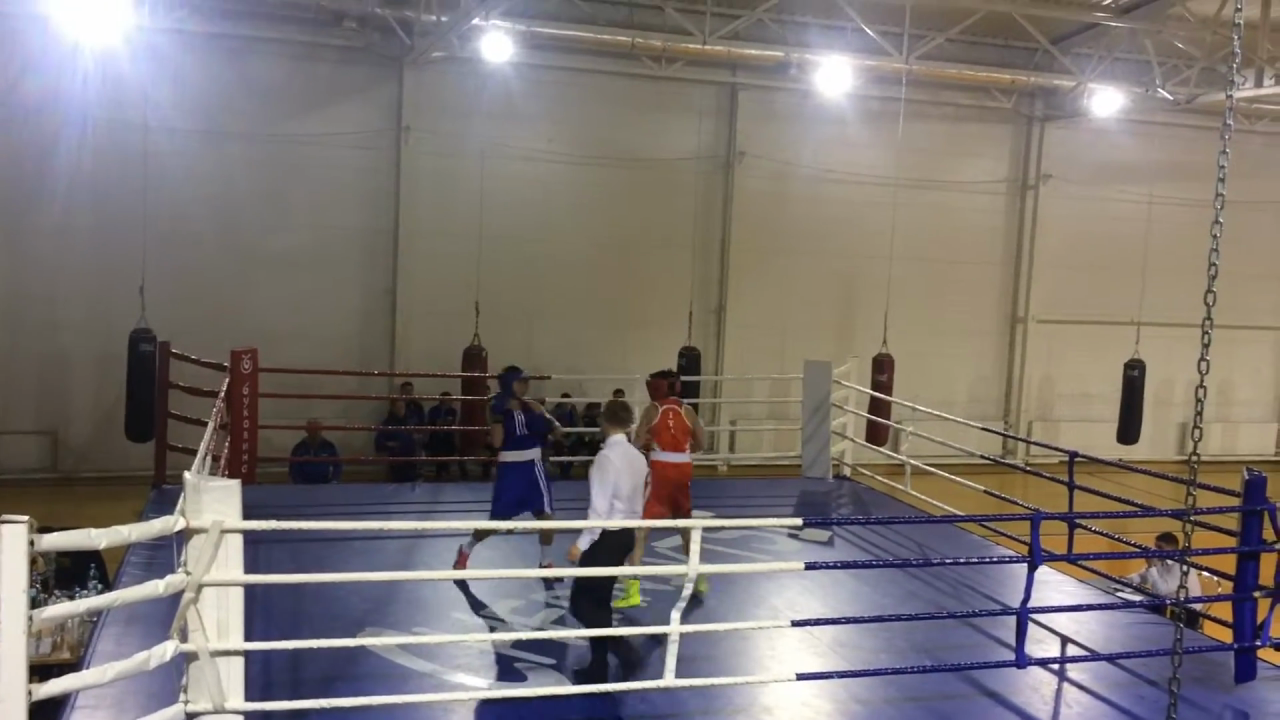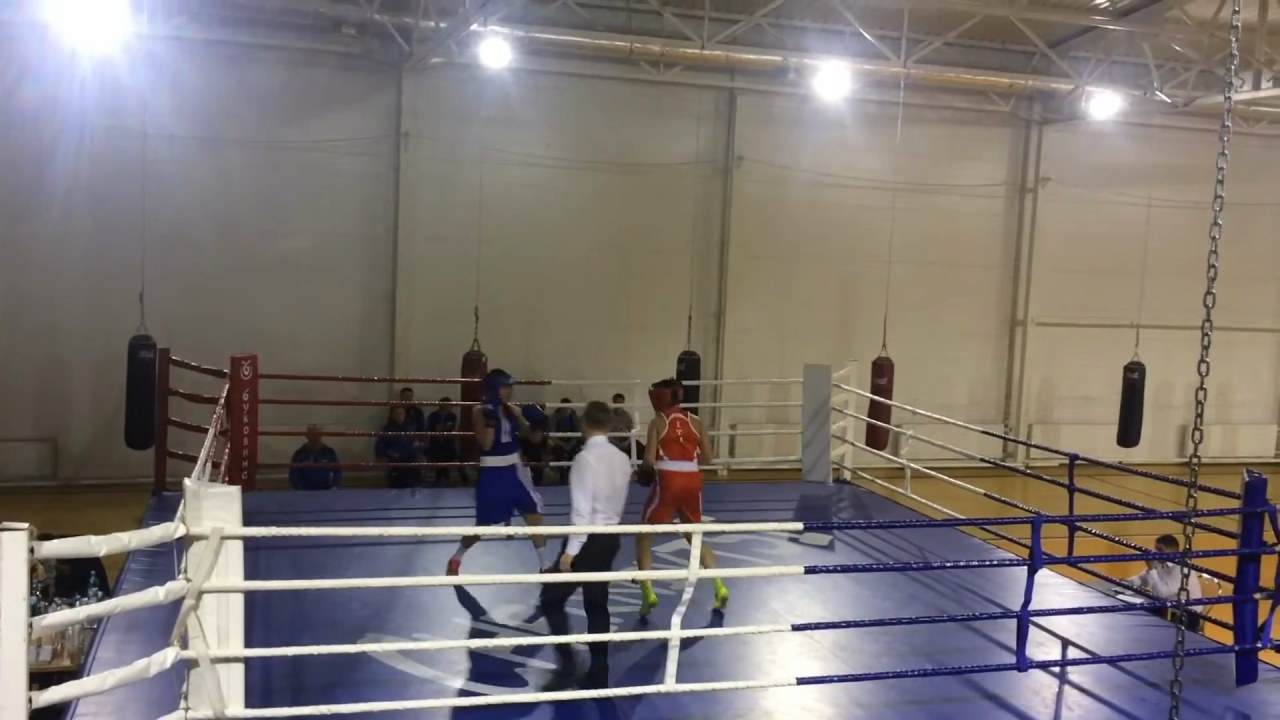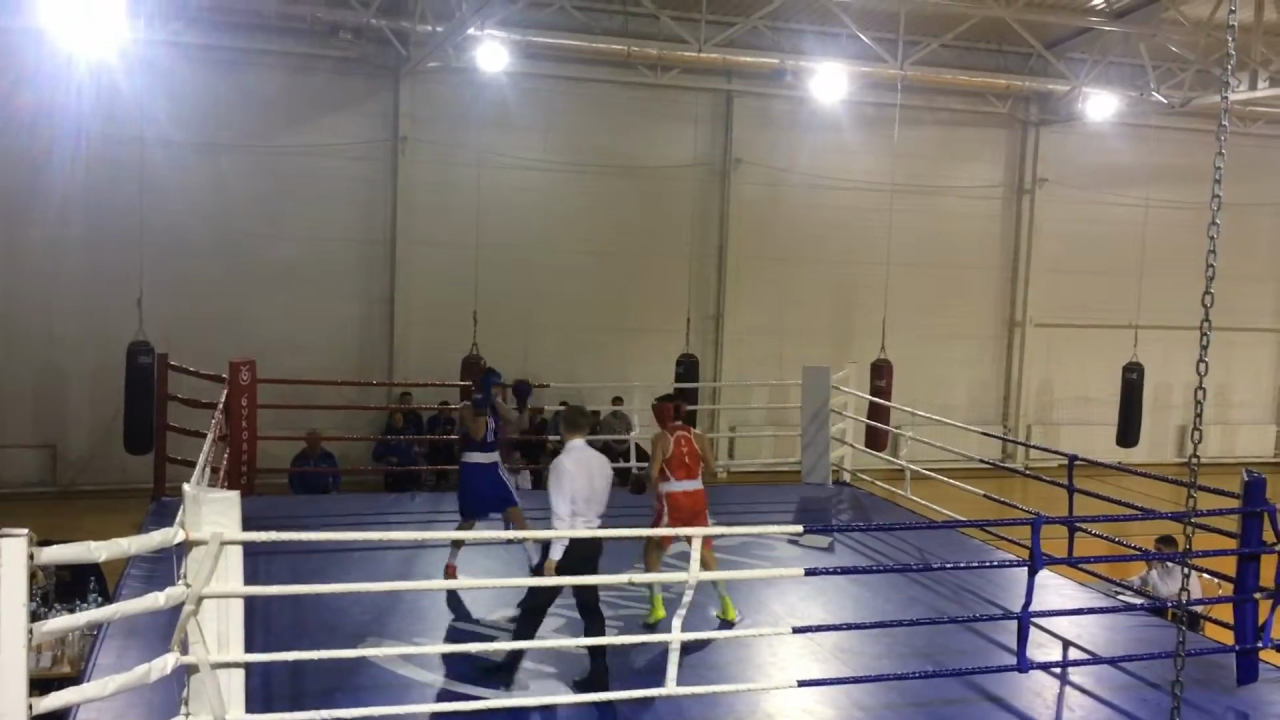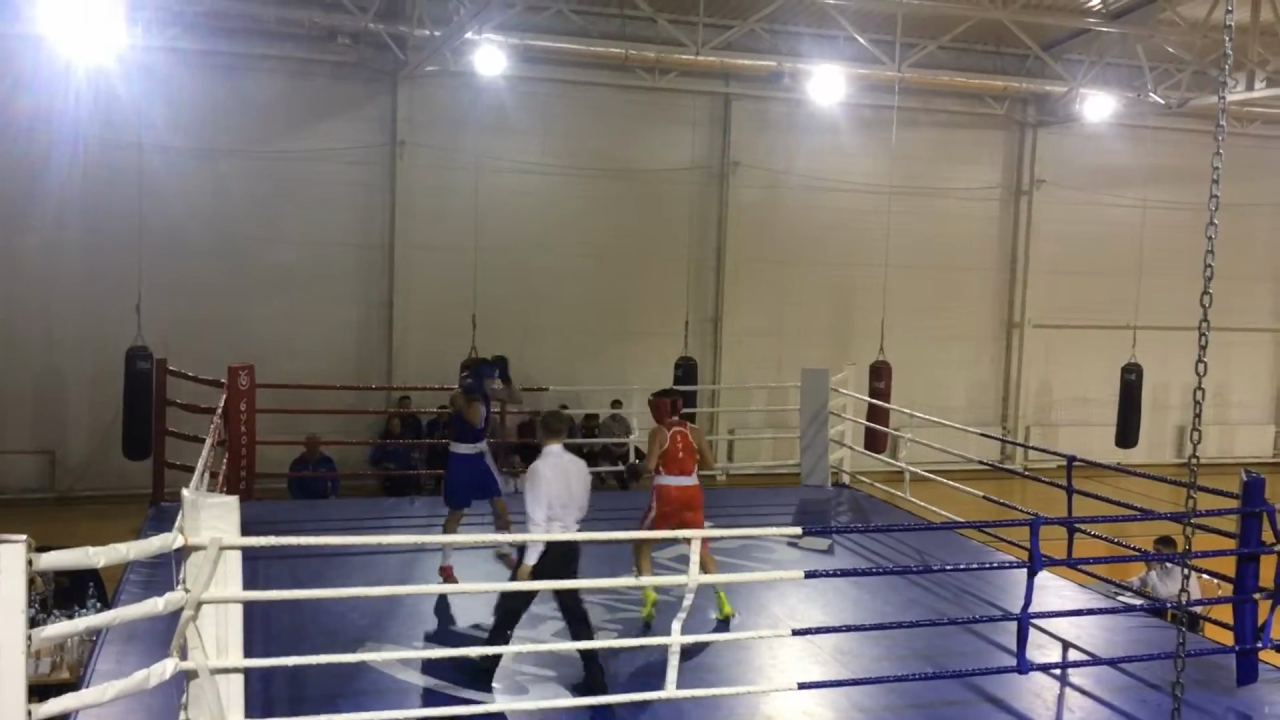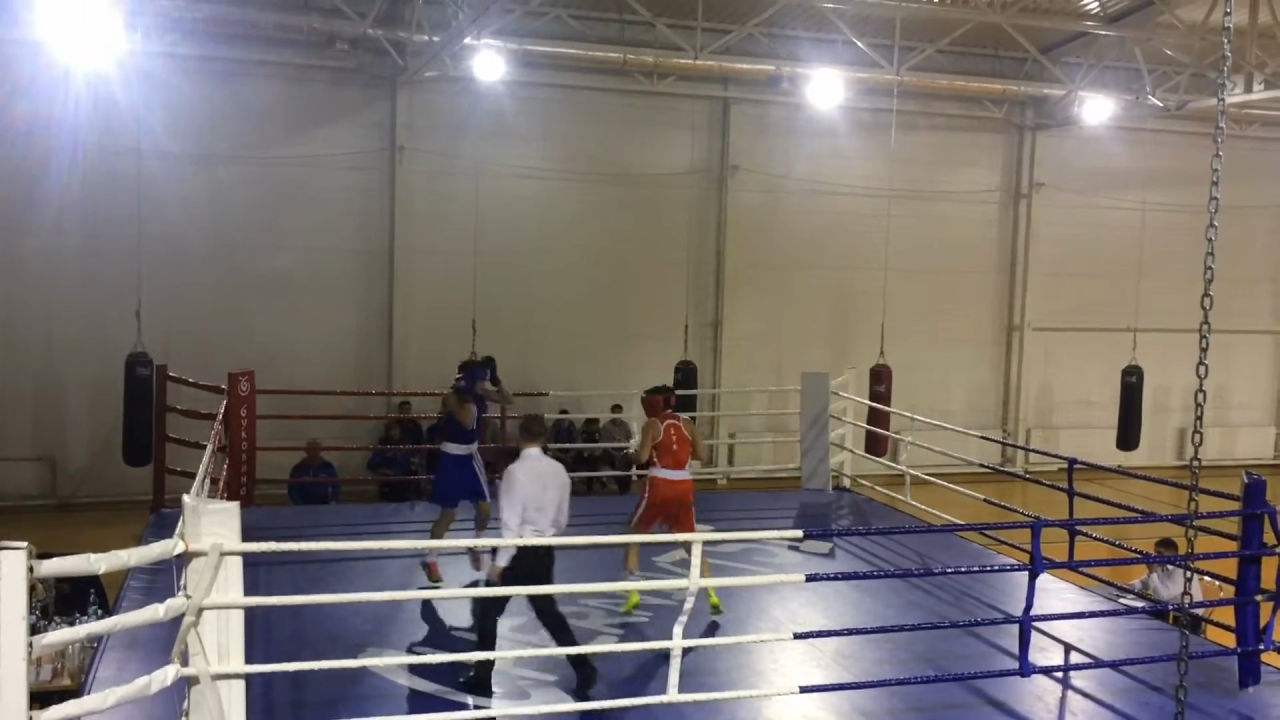
dt=0.1s
person 1, frame 1
left shoulder: (607, 457)
right shoulder: (638, 457)
left elbow: (600, 508)
left wrist: (581, 543)
left hip: (606, 538)
right hip: (626, 536)
left knee: (582, 603)
right knee: (598, 602)
left ankle: (625, 653)
right ankle: (598, 667)
person 1, frame 2
left shoulder: (586, 458)
right shoulder: (622, 458)
left elbow: (582, 509)
left wrist: (571, 550)
left hip: (589, 541)
right hip: (611, 538)
left knee: (552, 600)
right knee: (597, 605)
left ankle: (568, 664)
right ankle: (599, 672)
person 1, frame 3
left shoulder: (563, 463)
right shoulder: (602, 462)
left elbow: (562, 515)
left wrist: (553, 556)
left hip: (569, 544)
right hip: (593, 543)
left knee: (534, 606)
right knee: (589, 609)
left ankle: (508, 669)
right ankle: (599, 676)
person 1, frame 4
left shoulder: (540, 468)
right shoulder: (580, 466)
left elbow: (537, 519)
left wrist: (528, 560)
left hip: (544, 548)
right hip: (570, 546)
left knee: (509, 609)
right knee: (574, 611)
left ankle: (487, 669)
right ankle: (594, 676)
person 1, frame 5
left shoulder: (515, 471)
right shoulder: (559, 471)
left elbow: (510, 522)
right elbow: (560, 518)
left wrist: (500, 561)
left hip: (521, 552)
right hip: (545, 551)
left knee: (488, 613)
right knee: (549, 613)
left ankle: (482, 679)
right ankle: (584, 671)
person 2, frame 1
left shoulder: (652, 409)
right shoulder: (688, 412)
left elbow: (639, 441)
right elbow: (700, 444)
left hip: (658, 469)
right hip: (684, 470)
left knee: (639, 529)
right knee: (686, 526)
left ankle: (633, 591)
right ankle: (699, 580)
person 2, frame 2
left shoulder: (658, 421)
right shoulder: (694, 421)
left elbow: (650, 457)
right elbow: (707, 455)
left wrist: (644, 468)
left hip: (667, 480)
right hip: (692, 480)
left knee: (643, 537)
left ankle: (648, 592)
right ankle: (719, 588)
person 2, frame 3
left shoulder: (661, 438)
right shoulder: (697, 437)
left elbow: (653, 474)
right elbow: (710, 469)
left wrist: (639, 480)
left hip: (672, 501)
right hip: (697, 498)
left knee: (652, 552)
right knee: (705, 552)
left ankle: (657, 606)
right ankle: (727, 607)
person 2, frame 4
left shoulder: (658, 432)
right shoulder: (695, 432)
left elbow: (649, 466)
right elbow: (709, 464)
left wrist: (645, 468)
left hip: (666, 494)
right hip: (692, 494)
left knee: (642, 546)
right knee: (702, 549)
left ankle: (649, 593)
right ankle: (724, 604)
person 2, frame 5
left shoulder: (652, 425)
right shoulder: (687, 424)
left elbow: (642, 457)
right elbow: (701, 455)
left wrist: (639, 456)
left hip: (658, 488)
right hip: (684, 487)
right knee: (691, 543)
left ankle: (633, 594)
right ankle: (711, 594)
person 3, frame 1
left shoulder: (532, 407)
right shoulder: (500, 409)
left elbow: (558, 433)
right elbow: (496, 443)
left wrist: (550, 424)
right wrist: (498, 418)
left hip: (532, 466)
right hip: (509, 468)
left knee: (546, 518)
right knee: (497, 521)
left ankle: (546, 562)
right ankle: (466, 551)
person 3, frame 2
left shoulder: (511, 409)
right shoulder: (480, 413)
left elbow: (528, 433)
right elbow: (486, 445)
right wrist: (491, 418)
left hip: (513, 469)
right hip: (491, 473)
left knee: (535, 518)
right knee: (483, 526)
left ankle: (546, 567)
right ankle: (455, 559)
person 3, frame 3
left shoulder: (498, 406)
right shoulder: (468, 409)
left elbow: (520, 425)
right elbow: (478, 435)
left wrist: (523, 405)
right wrist: (482, 406)
left hip: (493, 466)
right hip: (473, 469)
left knee: (516, 514)
right knee: (469, 522)
left ankle: (535, 563)
right ankle: (451, 564)
person 3, frame 4
left shoulder: (487, 392)
right shoulder: (459, 397)
left elbow: (517, 399)
right elbow: (475, 420)
left wrist: (507, 380)
right wrist: (474, 394)
left hip: (480, 454)
right hip: (460, 458)
left knee: (500, 506)
right knee: (456, 513)
left ankle: (505, 550)
right ankle: (446, 565)
person 3, frame 5
left shoulder: (480, 394)
right shoulder: (451, 397)
left elbow: (507, 400)
right elbow: (466, 421)
left wrist: (495, 379)
right wrist: (466, 396)
left hip: (471, 456)
right hip: (452, 458)
left knee: (484, 509)
right knee: (448, 512)
left ankle: (475, 547)
right ankle: (430, 561)
